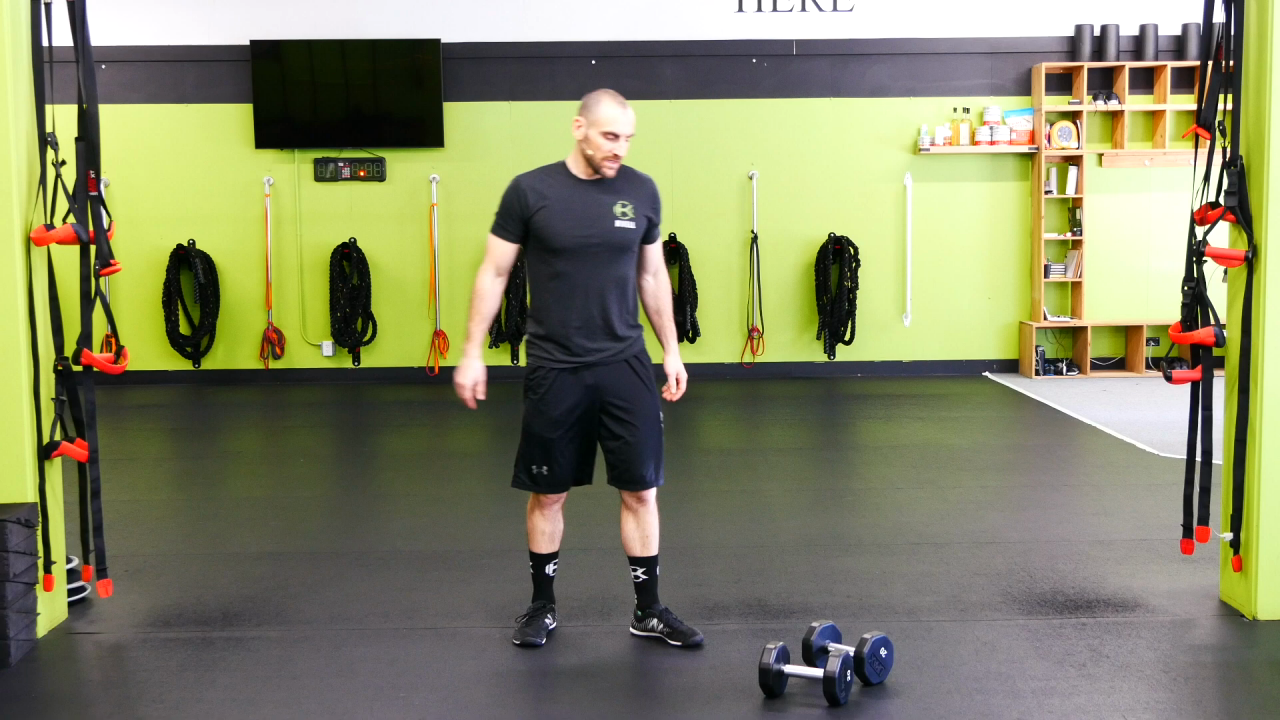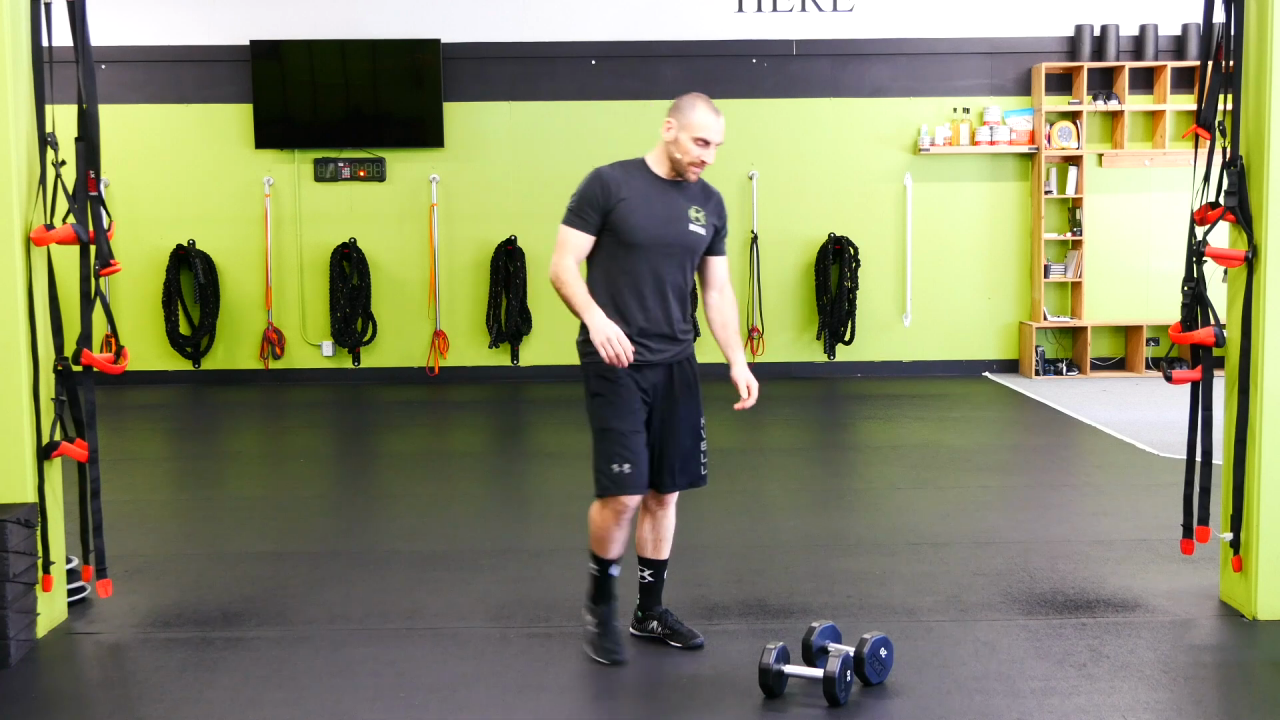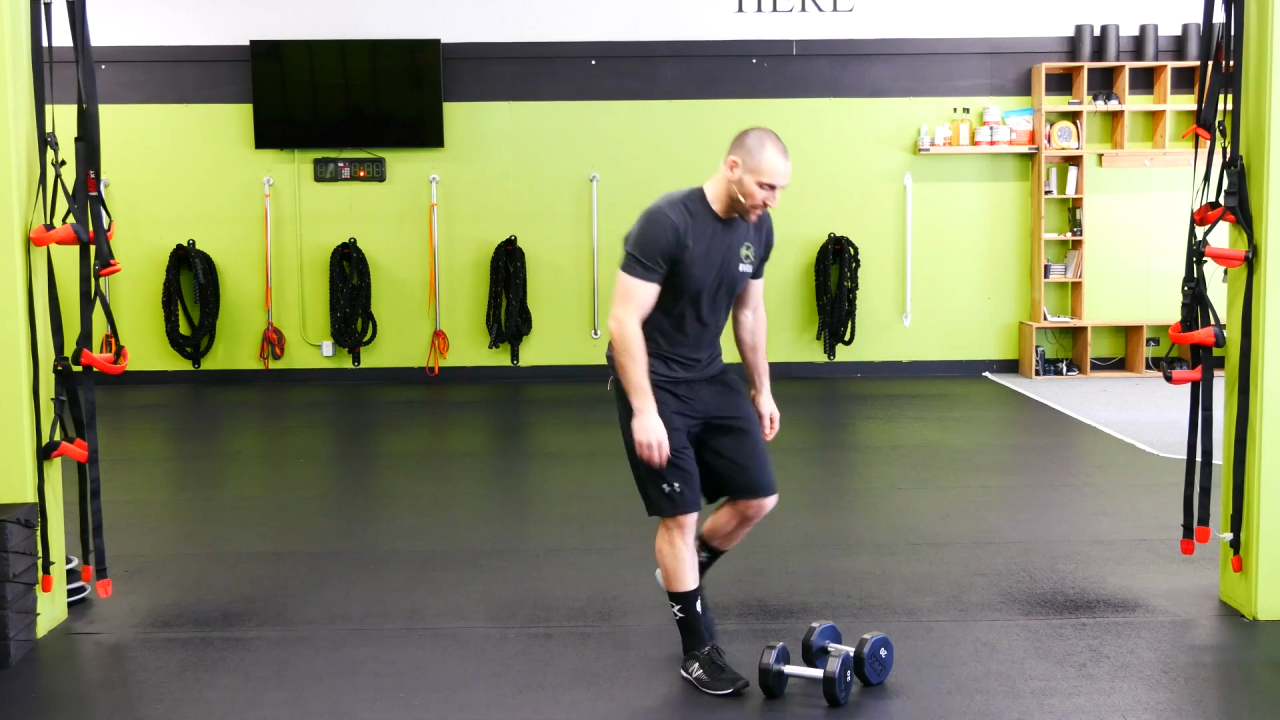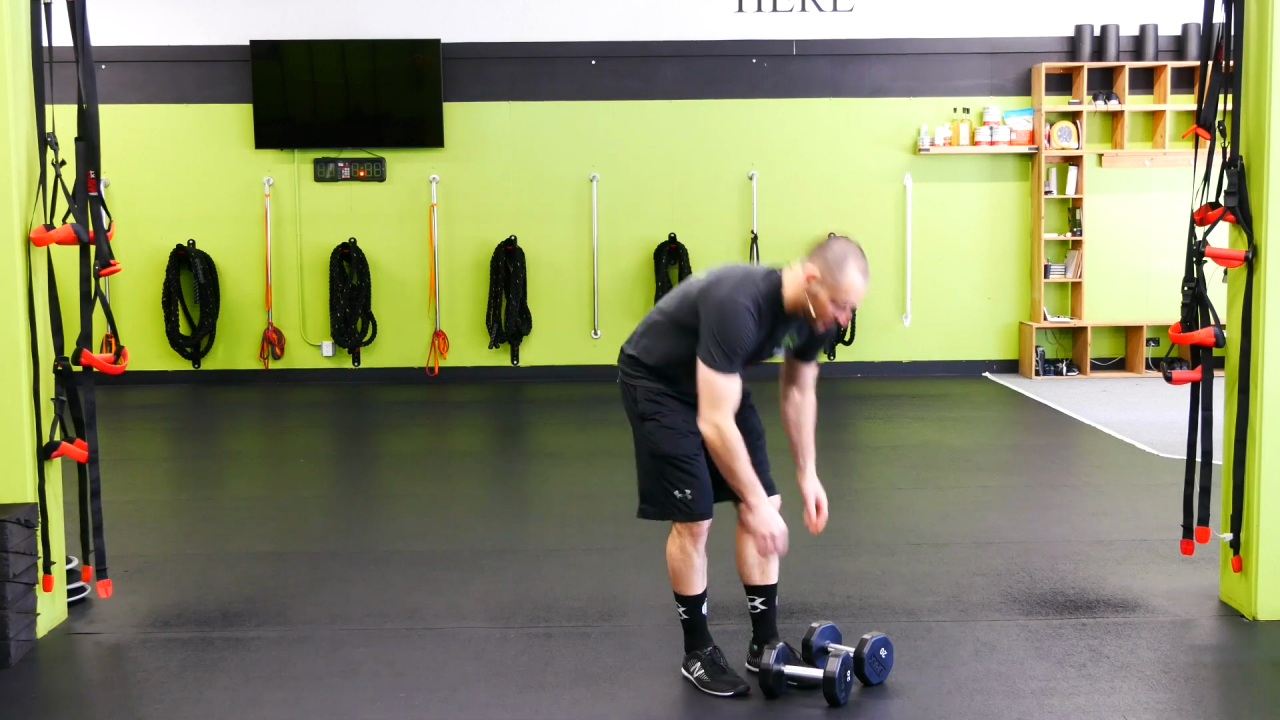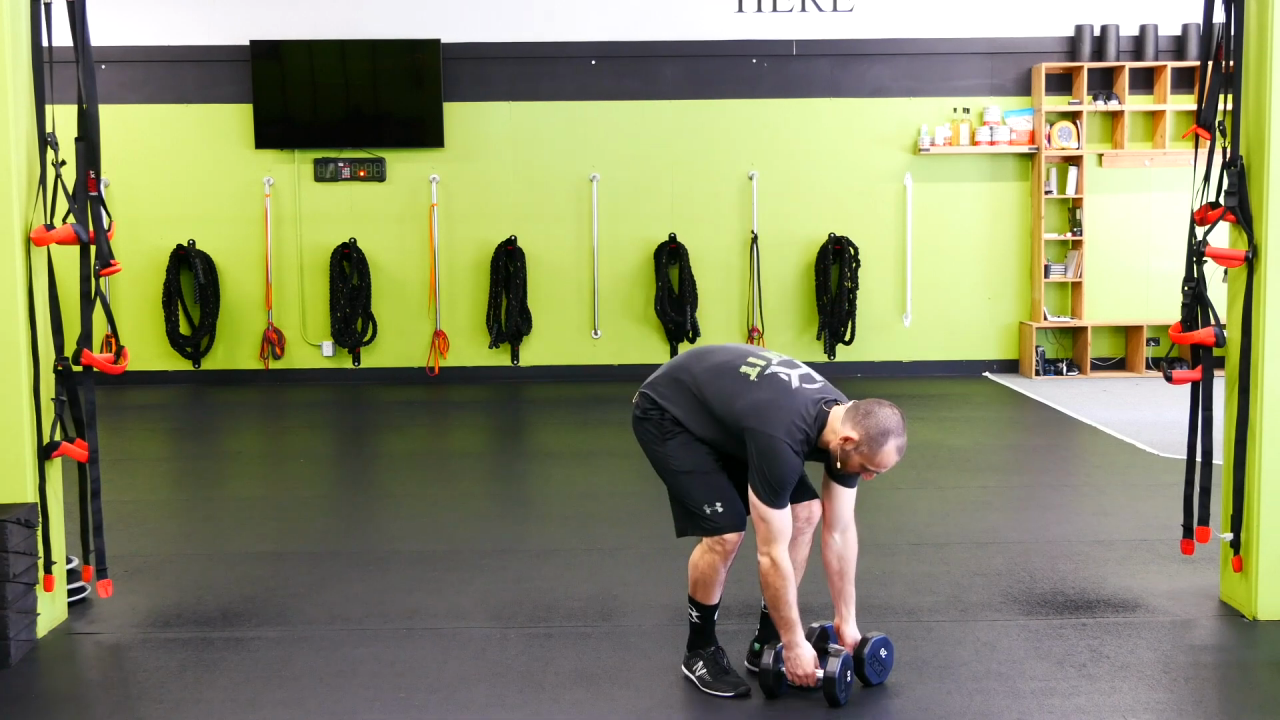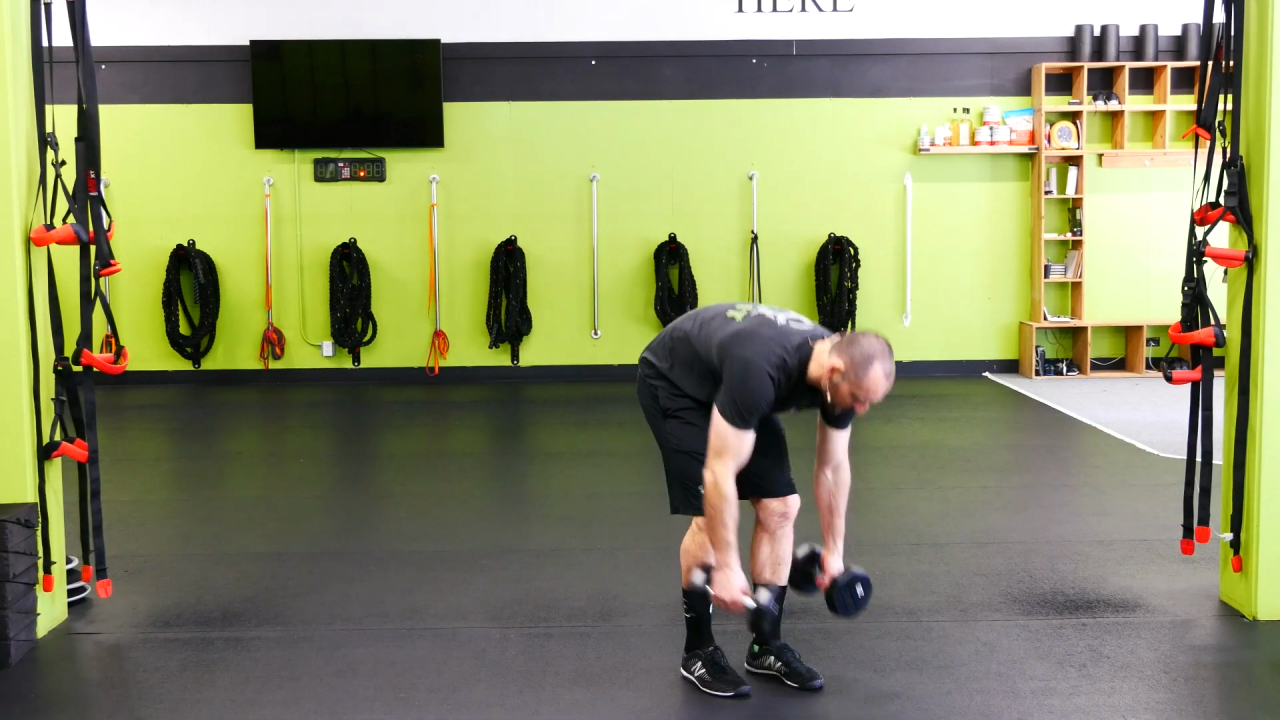
dt=0.4s
person 1, frame 1
left shoulder: (641, 192)
right shoulder: (529, 191)
left elbow: (654, 275)
right elbow: (493, 274)
left wrist: (672, 350)
right wrist: (472, 352)
left hip: (625, 364)
right hip: (556, 368)
left knee: (640, 488)
right knee: (547, 494)
left ankle: (650, 608)
right ankle: (542, 605)
person 1, frame 2
left shoulder: (709, 204)
right shoulder: (608, 184)
left elbow: (717, 290)
right elbow: (562, 264)
left wrist: (738, 361)
right wrist: (597, 320)
left hip: (676, 363)
right hip: (617, 363)
left knee: (665, 493)
right knee: (621, 493)
left ankle: (650, 609)
right ankle: (600, 603)
person 1, frame 3
left shoulder: (758, 229)
right shoulder: (666, 223)
left elbow: (749, 311)
right elbow: (626, 323)
left wrist: (763, 390)
right wrist: (643, 411)
left hip: (712, 378)
right hip: (655, 378)
left knee: (757, 496)
right knee: (679, 514)
left ankle: (682, 584)
right ankle: (695, 646)
person 1, frame 4
left shoulder: (813, 315)
right shoulder: (737, 306)
left elbow: (797, 392)
right elbow: (714, 424)
left wrist: (807, 477)
right wrist: (755, 508)
left hip: (718, 380)
right hip: (658, 384)
left knee: (764, 501)
right knee: (693, 518)
left ankle: (764, 642)
right ankle: (697, 649)
person 1, frame 5
left shoulder: (848, 424)
right shoulder: (781, 440)
left elbow: (840, 532)
right elbow: (773, 554)
left wrist: (847, 620)
right wrist: (795, 645)
left hip: (720, 403)
right hip: (667, 413)
left knee: (806, 512)
right knee: (725, 531)
left ankle: (767, 642)
right ankle: (700, 651)
person 1, frame 6
left shoulder: (837, 371)
right shoulder: (759, 370)
left elbow: (834, 468)
right elbow: (721, 473)
left wrist: (833, 549)
right wrist: (726, 568)
right hip: (675, 384)
left knee: (782, 508)
right knee: (710, 515)
left ankle: (767, 645)
right ankle: (698, 649)
